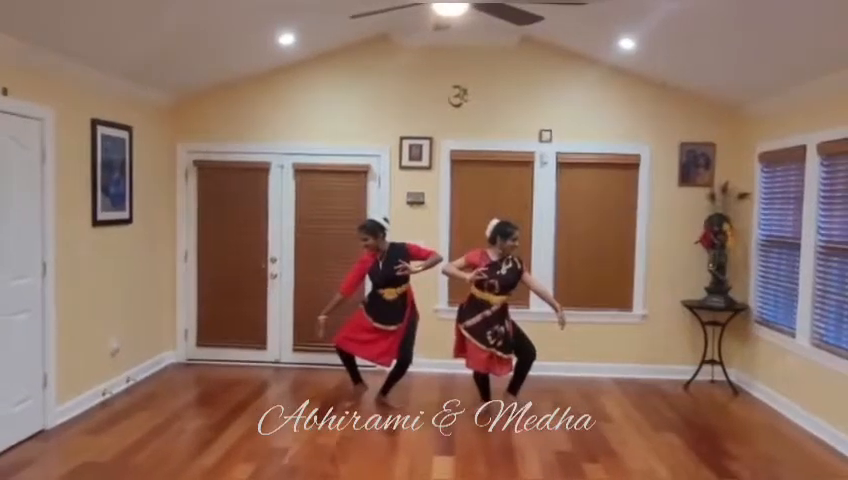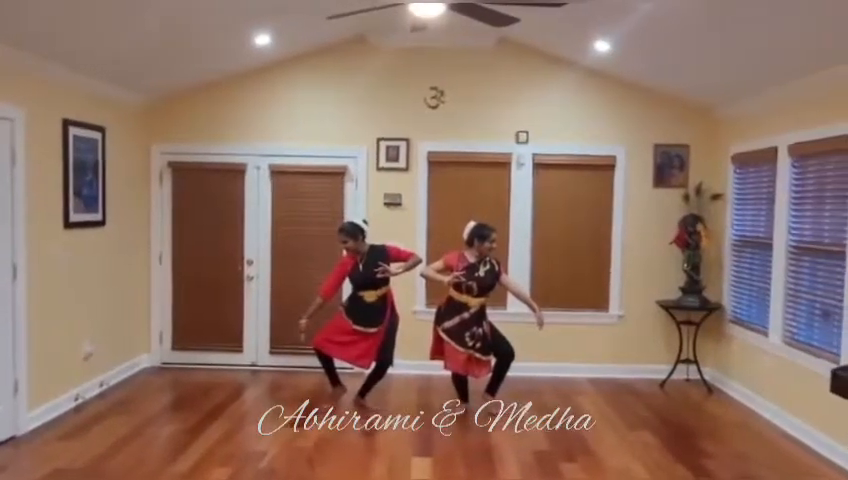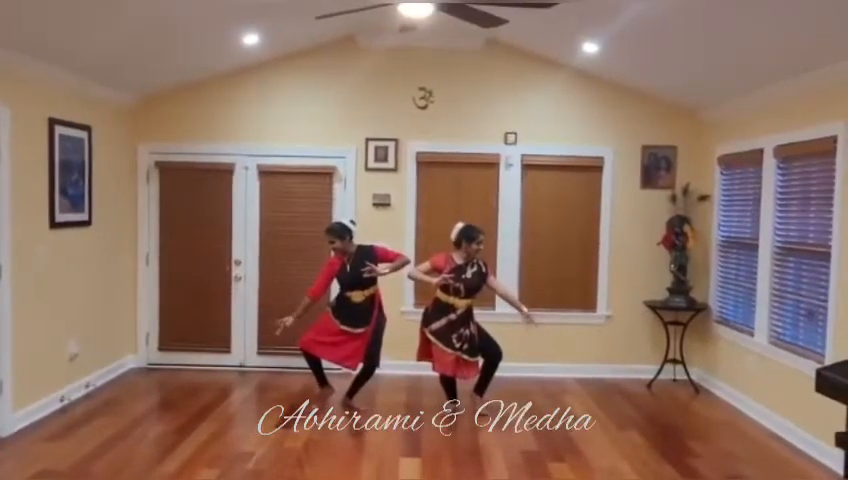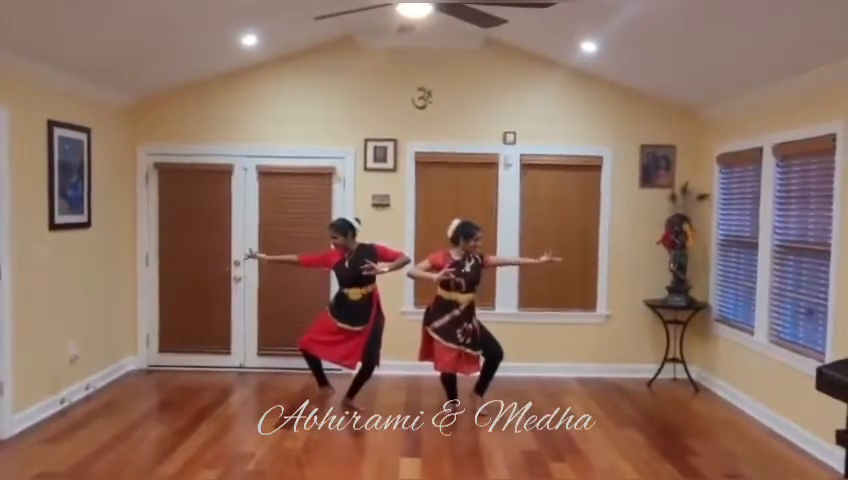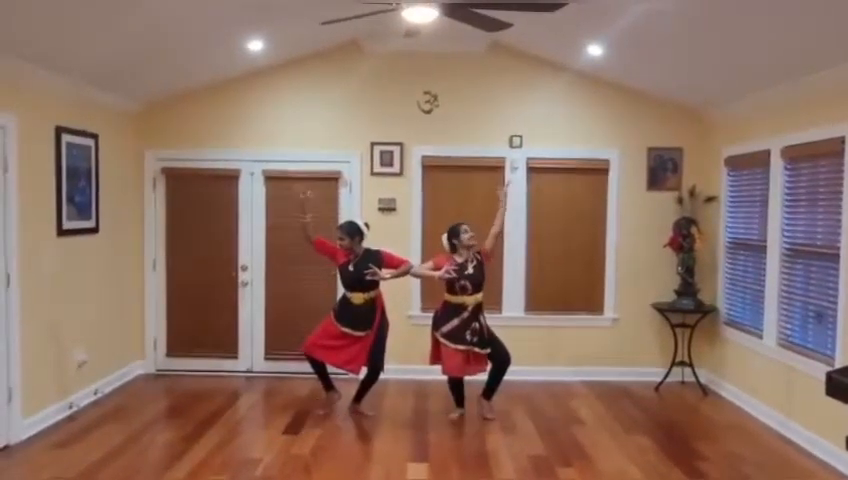
dt=1s
person 1, frame 1
left shoulder: (515, 264)
right shoulder: (478, 257)
left elbow: (536, 286)
right elbow: (447, 268)
left wrist: (557, 308)
right wrist: (467, 276)
left hip: (499, 318)
right hip: (475, 316)
left knee: (528, 353)
right knee: (480, 362)
left ankle: (511, 394)
right ankle: (486, 401)
person 1, frame 2
left shoulder: (492, 265)
right shoulder: (456, 259)
left elbow: (513, 287)
right elbow: (425, 271)
left wrist: (535, 308)
right wrist: (445, 279)
left hip: (477, 319)
right hip: (453, 318)
left knee: (506, 353)
right knee: (458, 363)
left ankle: (489, 394)
right ankle: (464, 402)
person 1, frame 3
left shoulder: (480, 267)
right shoulder: (444, 260)
left elbow: (500, 289)
right elbow: (412, 272)
left wrist: (522, 309)
right wrist: (433, 280)
left hip: (464, 320)
right hip: (441, 319)
left knee: (494, 353)
right knee: (446, 364)
left ankle: (477, 395)
right ankle: (453, 404)
person 1, frame 4
left shoulder: (477, 260)
right shoulder: (441, 257)
left elbow: (507, 261)
right elbow: (412, 271)
left wrist: (537, 261)
right wrist: (434, 276)
left hip: (466, 317)
right hip: (443, 317)
left knee: (495, 353)
right knee: (447, 362)
left ankle: (478, 394)
right ankle: (453, 403)
person 1, frame 5
left shoulder: (480, 257)
right shoulder: (445, 261)
left elbow: (496, 231)
right elbow: (414, 270)
left wrist: (503, 203)
right wrist: (437, 274)
left hip: (475, 319)
right hip: (451, 320)
left knee: (502, 358)
right knee: (454, 366)
left ankle: (485, 399)
right ankle: (460, 407)
person 2, frame 1
left shoulder: (403, 250)
right shoulder: (366, 260)
left elbow: (436, 257)
right elbow: (346, 288)
left wrist: (417, 268)
right wrist: (324, 314)
left hip: (401, 312)
right hip: (374, 310)
left knee: (405, 359)
right knee: (342, 342)
left ankle: (382, 395)
right ankle: (358, 385)
person 2, frame 2
left shoulder: (383, 252)
right shoulder: (346, 262)
left elbow: (416, 258)
right elbow: (326, 292)
left wrist: (398, 270)
right wrist: (305, 318)
left hip: (382, 314)
right hip: (354, 312)
left knee: (384, 361)
right knee: (321, 344)
left ankle: (360, 397)
right ankle: (337, 387)
person 2, frame 3
left shoulder: (371, 252)
right shoulder: (334, 263)
left elbow: (404, 259)
right elbow: (315, 292)
left wrist: (384, 271)
right wrist: (293, 317)
left hip: (369, 314)
right hip: (341, 312)
left knee: (370, 362)
right knee: (308, 344)
left ankle: (348, 398)
right ankle: (324, 386)
person 2, frame 4
left shoulder: (372, 251)
right shoulder: (333, 256)
left elbow: (404, 258)
right elbow: (300, 260)
left wrist: (384, 269)
right wrist: (267, 258)
left hip: (367, 313)
right hip: (340, 310)
left knee: (369, 361)
right knee: (307, 344)
left ankle: (349, 398)
right ankle: (324, 386)
person 2, frame 5
left shoulder: (377, 257)
right shoulder: (339, 255)
left elbow: (408, 265)
right elbow: (311, 238)
left wrist: (388, 275)
right wrist: (305, 209)
left hip: (371, 318)
right hip: (344, 314)
left knee: (375, 366)
right knee: (312, 349)
left ankle: (356, 404)
right ankle: (331, 392)
